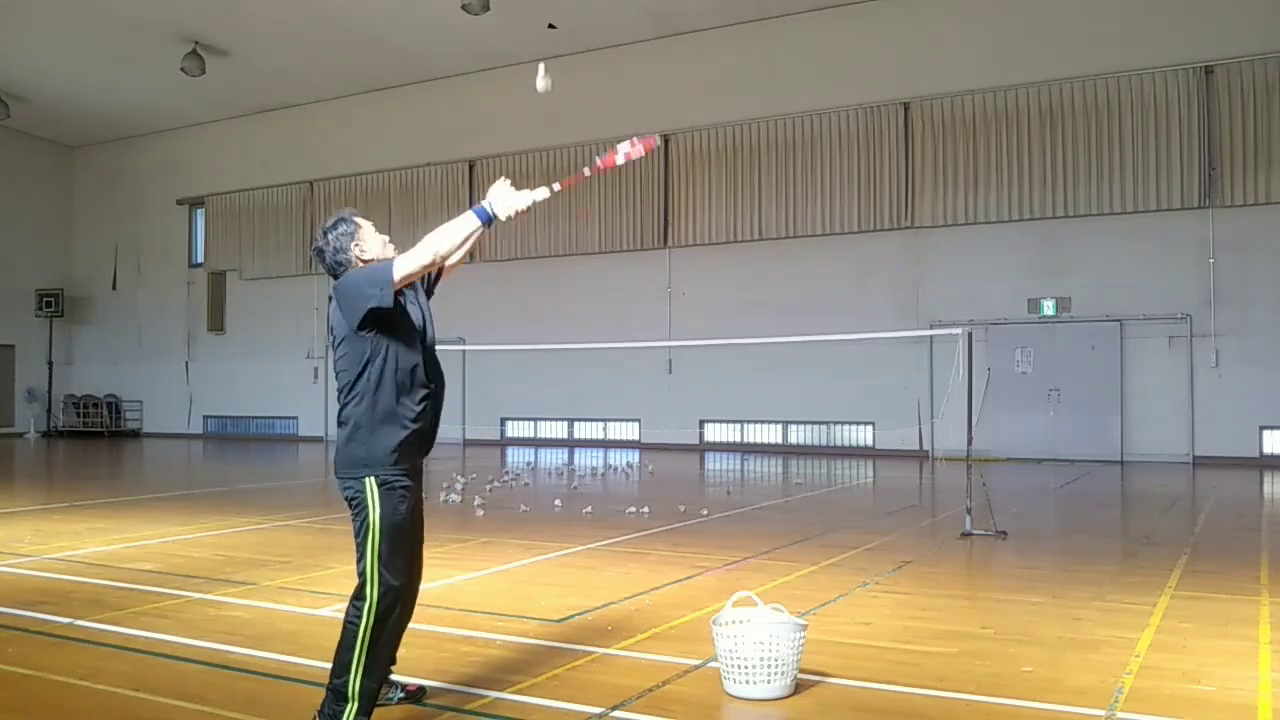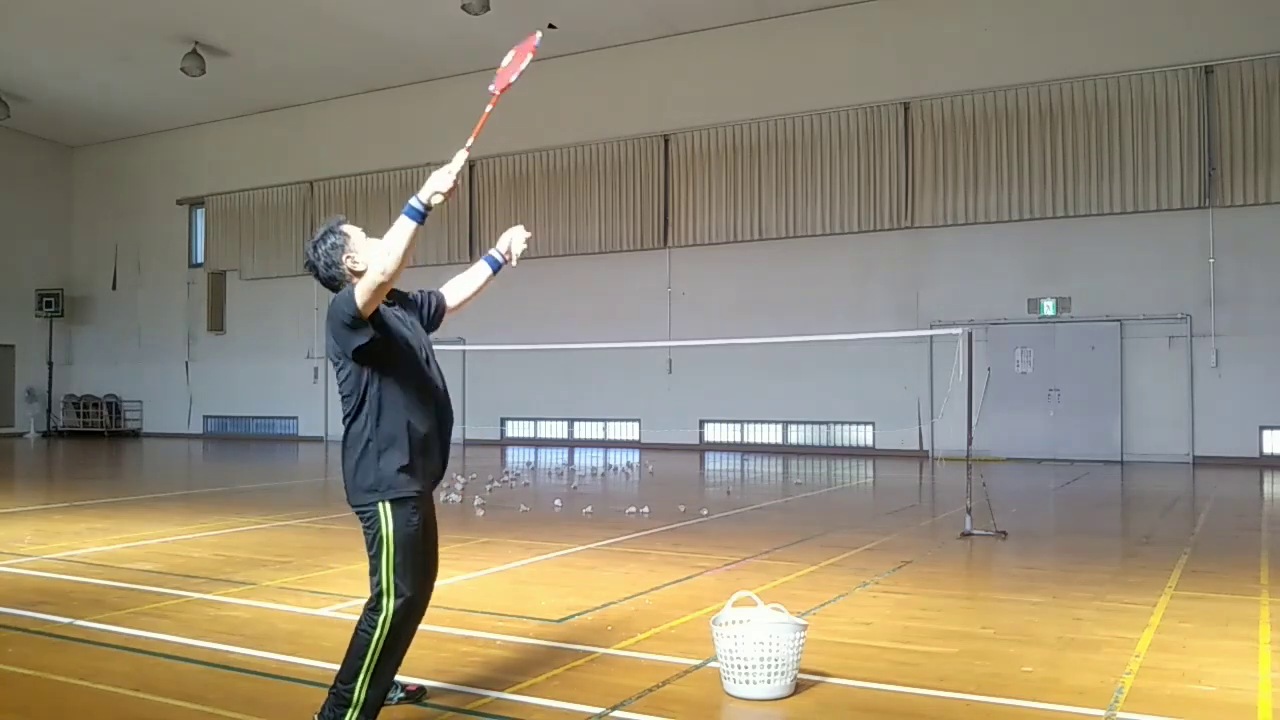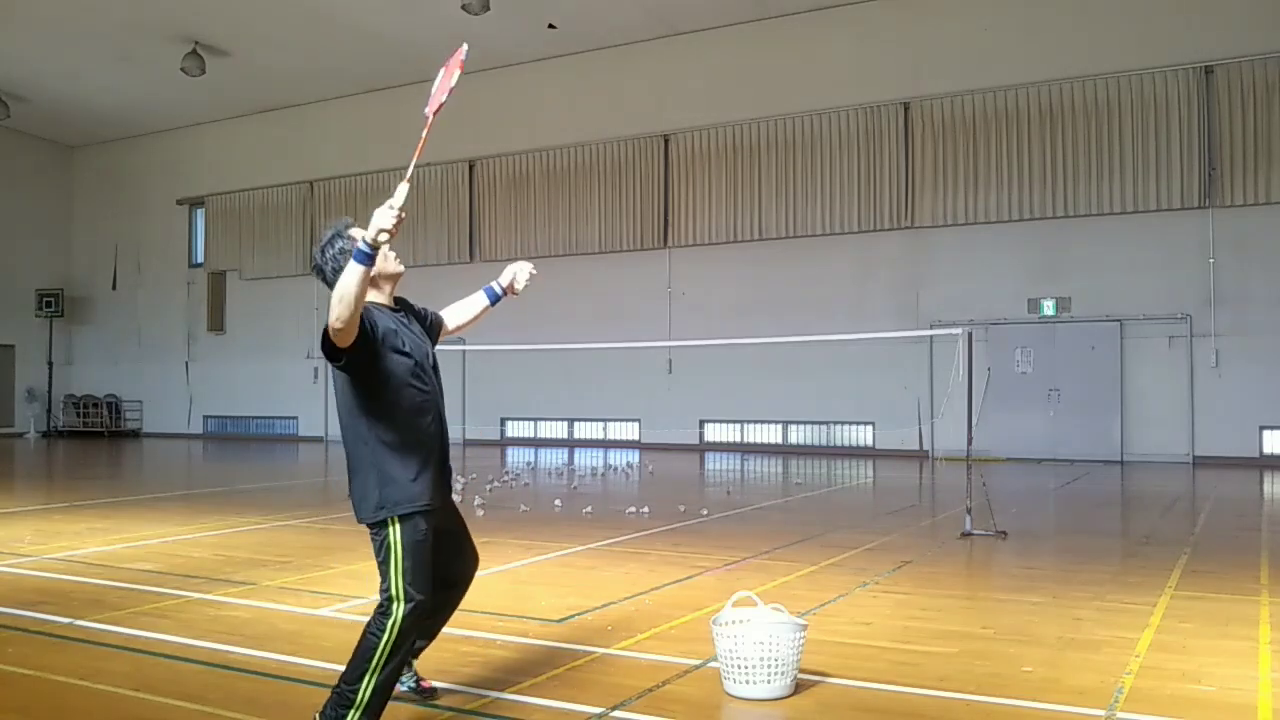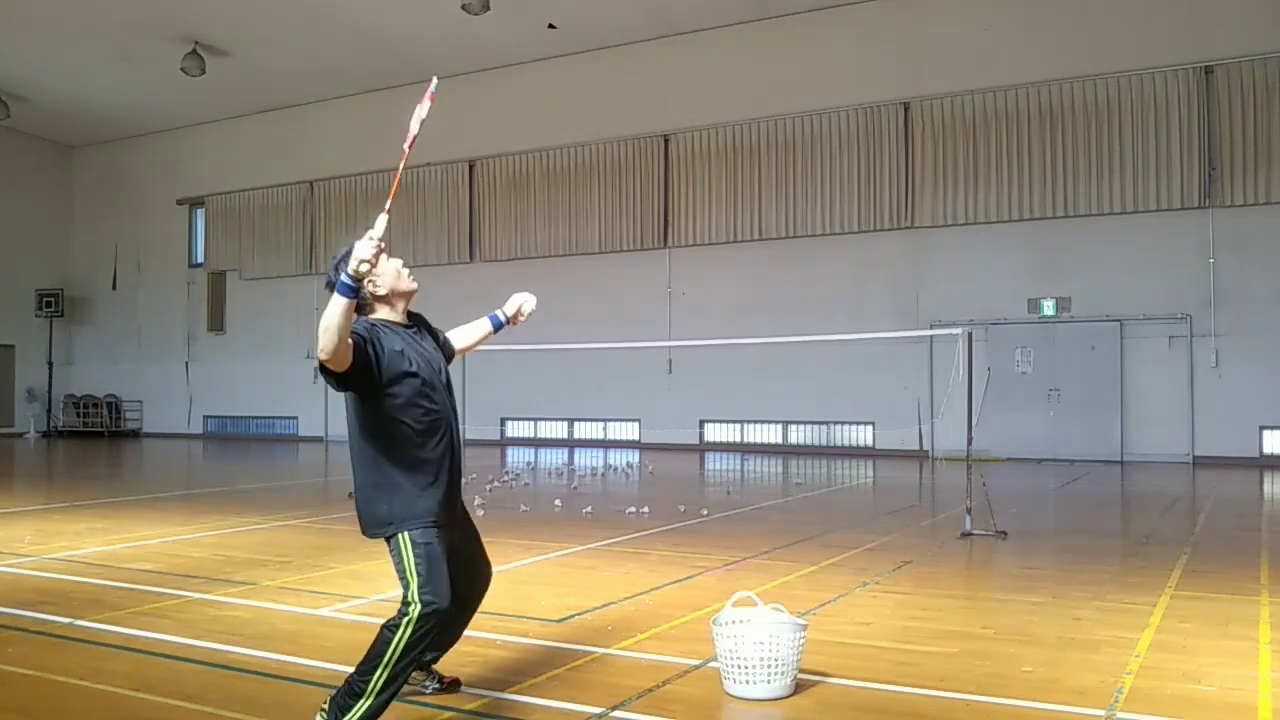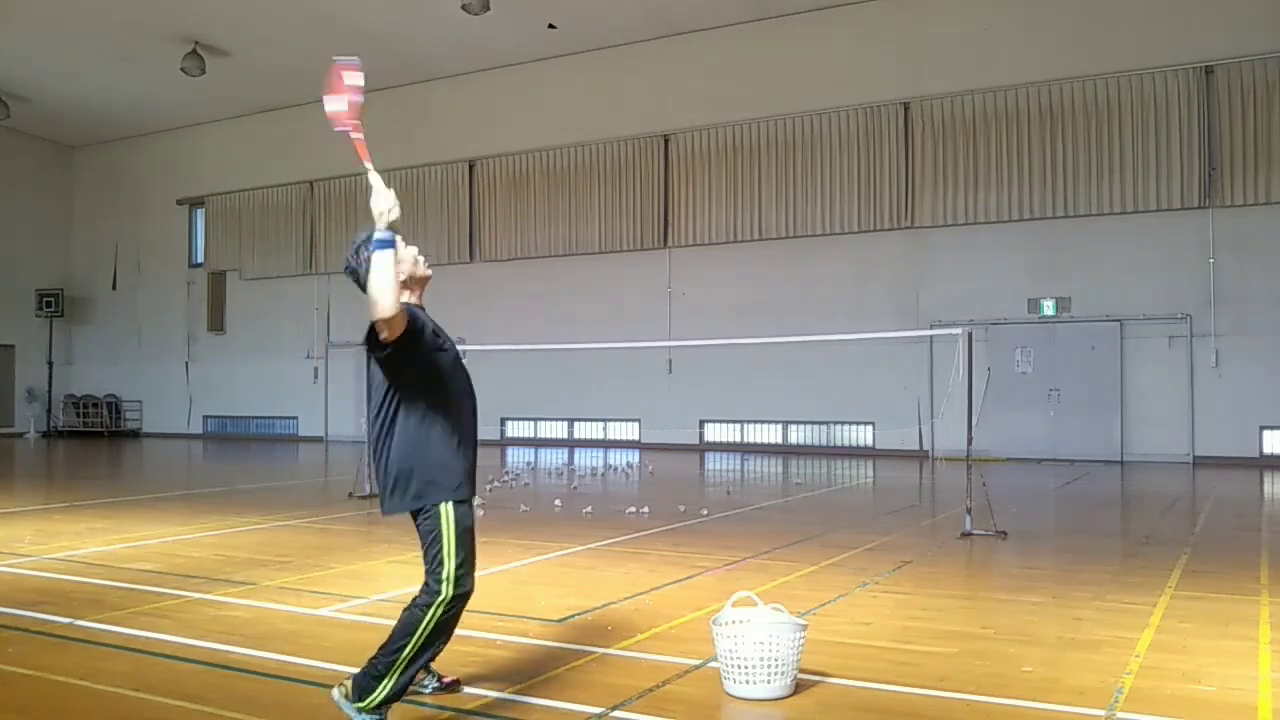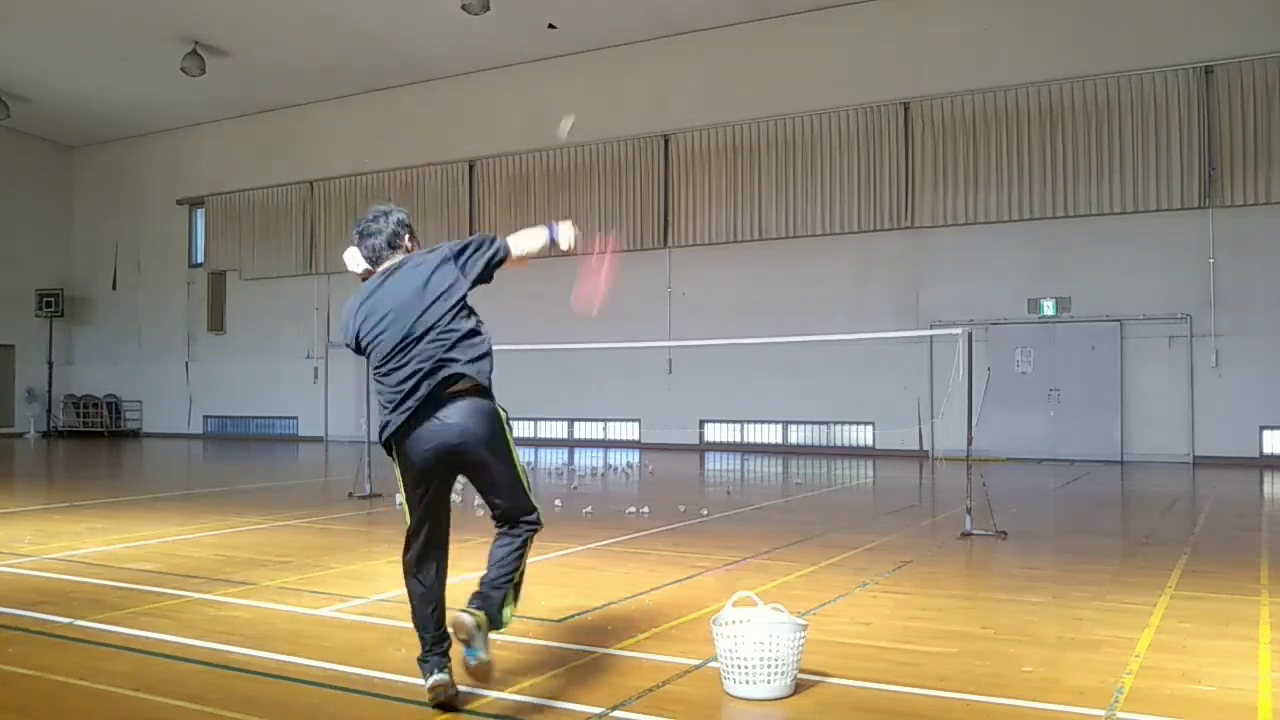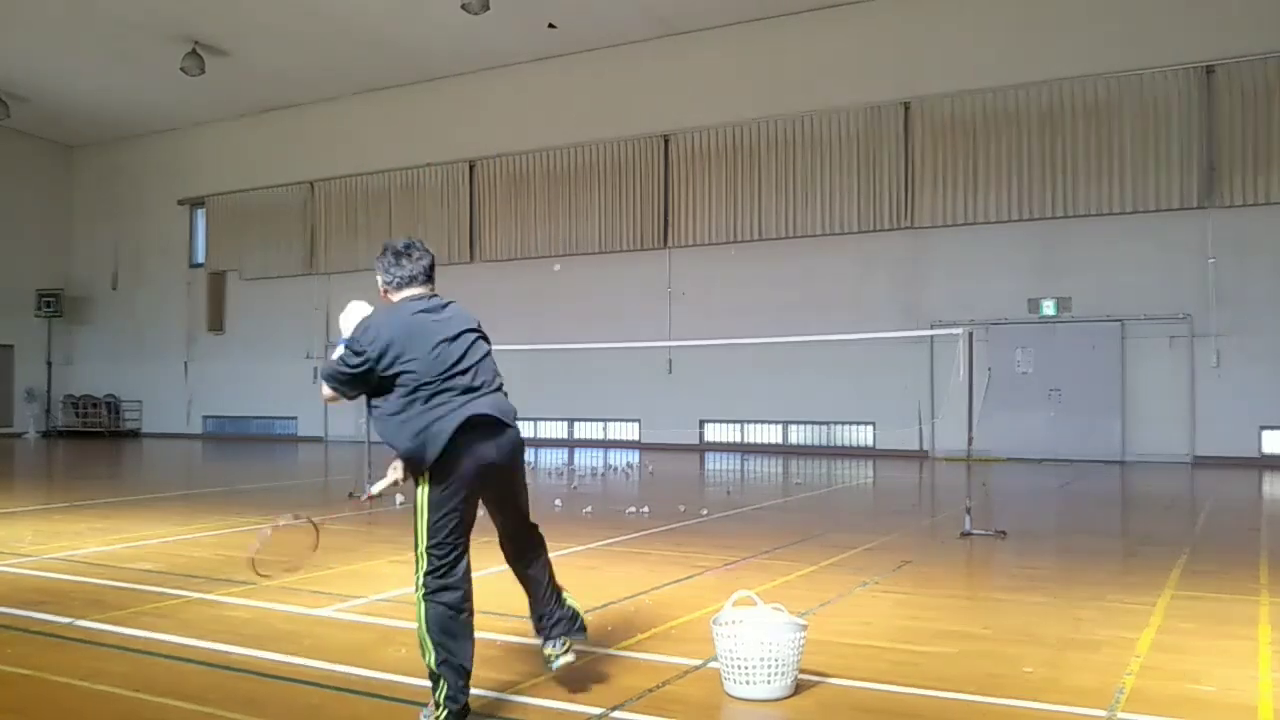
dt=0.2s
person 1, frame 1
left shoulder: (401, 290)
right shoulder: (355, 287)
left elbow: (443, 258)
right elbow: (425, 255)
left wrist: (491, 211)
right wrist: (486, 210)
left hip: (399, 463)
right hip: (376, 466)
left knee: (402, 581)
right knee: (381, 589)
person 1, frame 2
left shoulder: (402, 307)
right shoulder: (348, 309)
left elbow: (450, 295)
right elbow: (380, 276)
left wrist: (497, 258)
right wrist: (421, 203)
left hip: (412, 478)
right hip: (385, 483)
left knee: (415, 589)
right knee: (395, 598)
person 1, frame 3
left shoulder: (404, 313)
right shoulder: (358, 325)
left elbow: (446, 321)
right elbow: (338, 321)
left wrist: (499, 288)
right wrist: (370, 243)
left hip: (428, 485)
right hip: (392, 489)
left knee: (458, 570)
right knee: (405, 602)
left ankle: (397, 666)
person 1, frame 4
left shoulder: (416, 329)
right shoulder: (369, 340)
left elbow: (451, 343)
right elbow: (329, 352)
left wrist: (501, 317)
right wrist: (349, 278)
left hip: (441, 495)
right hip: (402, 502)
left knee: (472, 578)
right knee: (427, 603)
left ankle: (417, 666)
person 1, frame 5
left shoulder: (417, 321)
right shoulder: (400, 321)
right elbow: (384, 310)
right wrist: (383, 232)
left hip: (437, 470)
right hip: (429, 477)
left knee: (449, 577)
right knee: (449, 585)
left ankle: (414, 666)
person 1, frame 6
left shoulder: (357, 308)
right shoulder: (440, 261)
right elbow: (512, 249)
right wrist: (553, 234)
left hip: (408, 435)
right hip: (468, 415)
left knee: (425, 548)
right knee: (518, 519)
left ankle: (436, 664)
right ankle: (481, 612)
person 1, frame 7
left shoulder: (375, 330)
right shoulder: (458, 316)
left elbow: (332, 390)
left wrist: (349, 335)
left hip: (444, 459)
right hip: (498, 442)
left knee: (442, 582)
right knee: (522, 543)
right ankle: (559, 631)
